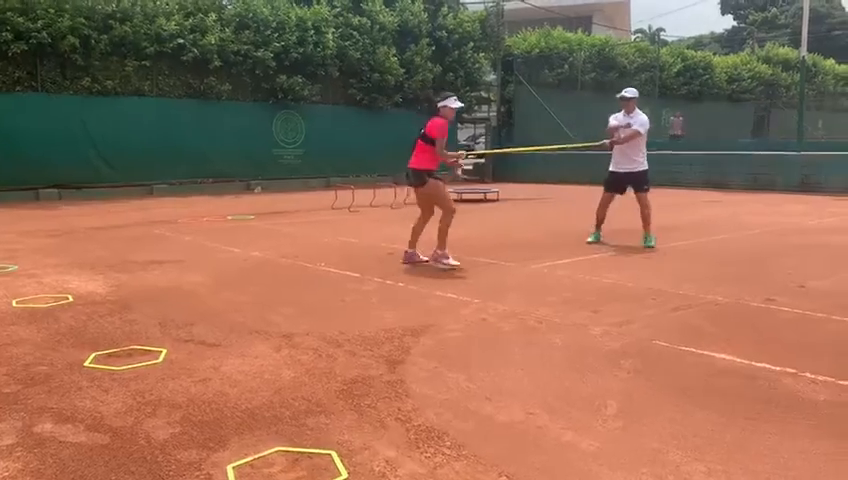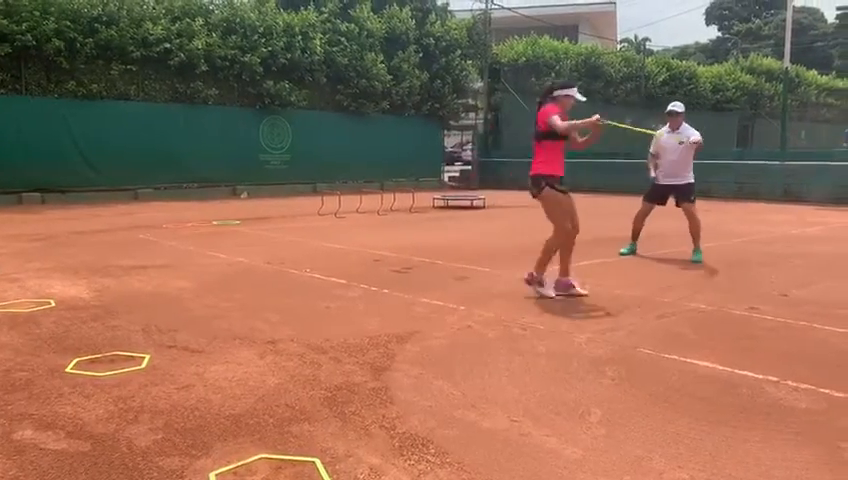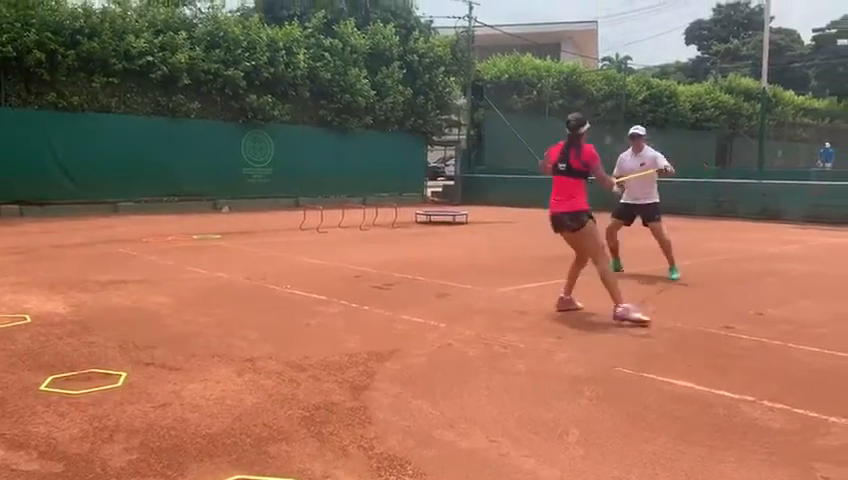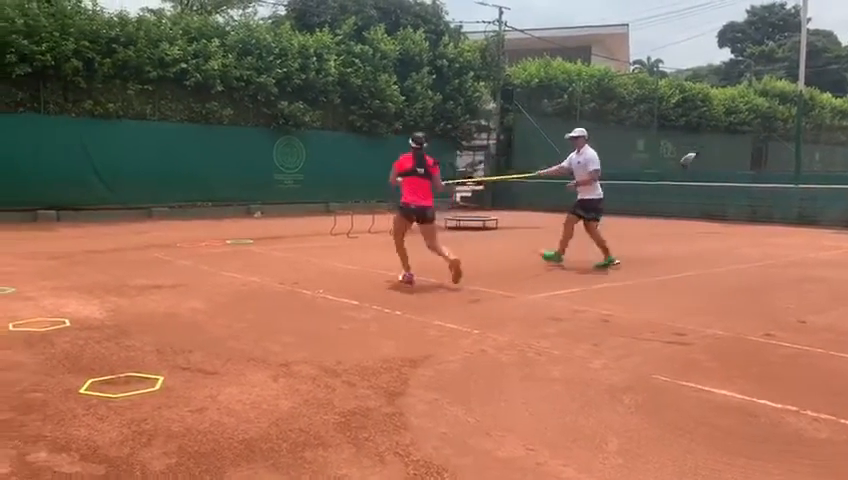
dt=1s
person 1, frame 1
left shoulder: (435, 122)
right shoulder: (441, 123)
right elbow: (440, 153)
left wrist: (452, 159)
right wrist: (456, 156)
left hip: (417, 172)
right hip: (423, 173)
left knee: (427, 213)
right knee: (449, 210)
left ankle: (411, 252)
right ankle: (440, 253)
person 1, frame 2
left shoulder: (559, 114)
right shoulder: (549, 110)
left elbow: (576, 144)
right elbow: (561, 127)
left wrist: (592, 134)
right wrist: (588, 122)
left hip: (554, 179)
right hip: (543, 179)
left knee: (572, 228)
right knee: (563, 228)
left ankle: (564, 281)
right ankle: (536, 276)
person 1, frame 3
left shoulder: (557, 149)
right shoulder: (587, 151)
left elbow: (545, 167)
right elbow: (602, 180)
right wrist: (612, 185)
left hip: (556, 214)
right hip: (575, 214)
left knee: (583, 255)
right knee: (601, 260)
left ankle: (565, 298)
right ankle: (622, 308)
person 1, frame 4
left shoulder: (403, 159)
right shoulder: (431, 162)
left elbow: (392, 181)
right elbow: (438, 187)
left hip: (408, 206)
right hip: (427, 207)
left knee: (398, 239)
right knee: (433, 244)
left ankle: (408, 273)
right ankle: (451, 259)
person 2, frame 1
left shoulder: (642, 119)
right shoulder: (615, 118)
left elbow: (630, 136)
right elbow: (611, 130)
left wrist: (613, 141)
right wrist: (618, 127)
left hip: (638, 168)
right hip: (617, 167)
left knee: (643, 200)
right knee: (605, 199)
left ankle: (648, 236)
right ankle: (596, 233)
person 2, frame 2
left shoulder: (689, 133)
right shoulder: (660, 134)
left elbow: (698, 141)
right elbow: (652, 156)
left wrist: (698, 143)
right wrist: (652, 171)
left hip: (683, 181)
right hip: (660, 180)
left knee: (691, 213)
right knee: (643, 211)
left ankle: (697, 249)
right ankle: (632, 244)
person 2, frame 3
left shoulder: (653, 155)
right shoulder: (623, 157)
left elbow: (669, 170)
right elbow: (615, 177)
left wrist: (666, 169)
left hip: (649, 201)
right hip: (628, 200)
left knee: (658, 232)
right knee: (611, 229)
left ankle: (673, 267)
right ankle: (616, 263)
person 2, frame 4
left shoulder: (590, 155)
right shoulder: (574, 156)
left elbow: (595, 177)
right elbow: (560, 168)
left wrist: (577, 183)
right wrist: (543, 172)
left hip: (590, 197)
right hip: (588, 197)
left knee: (569, 222)
right knee: (591, 229)
left ankle: (558, 254)
right ankle: (609, 258)
